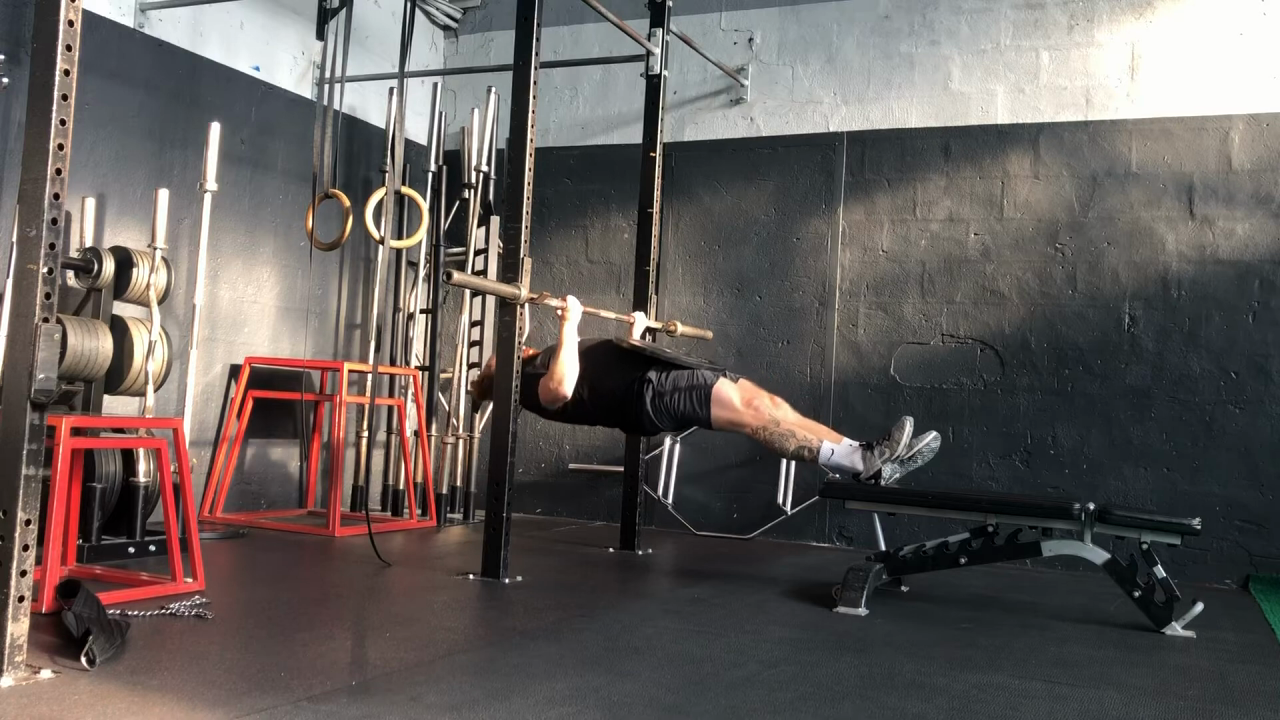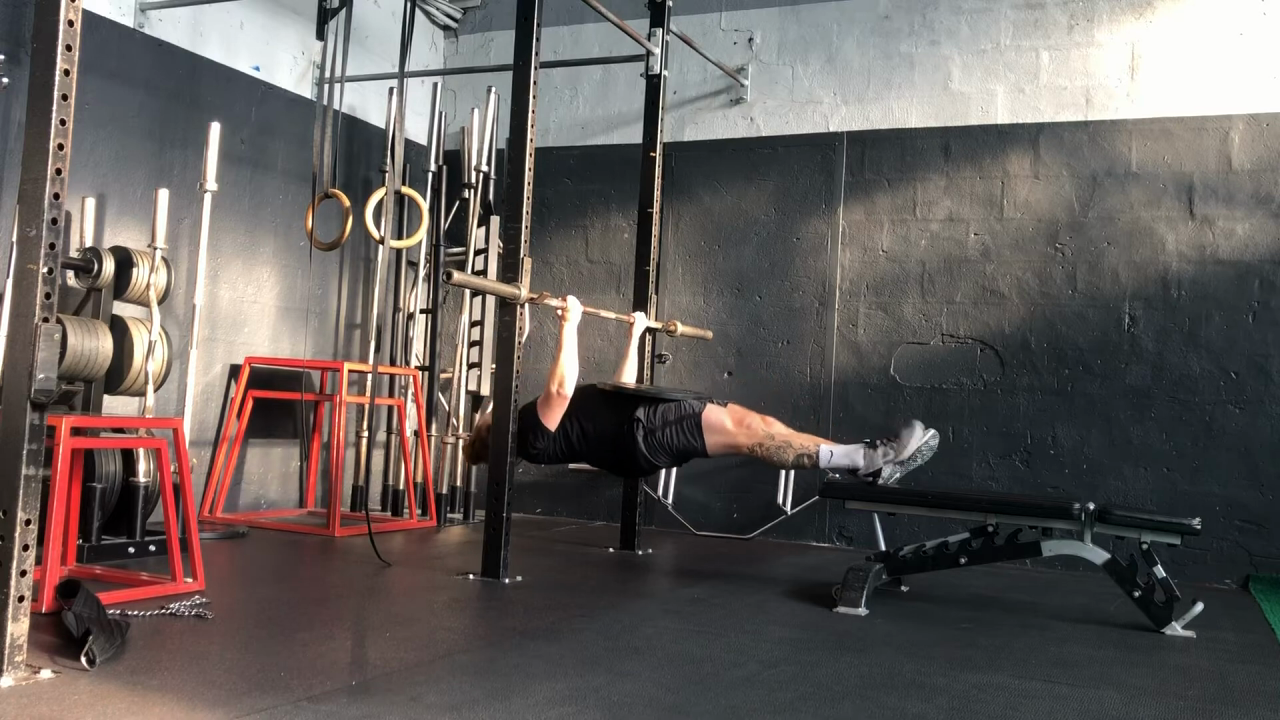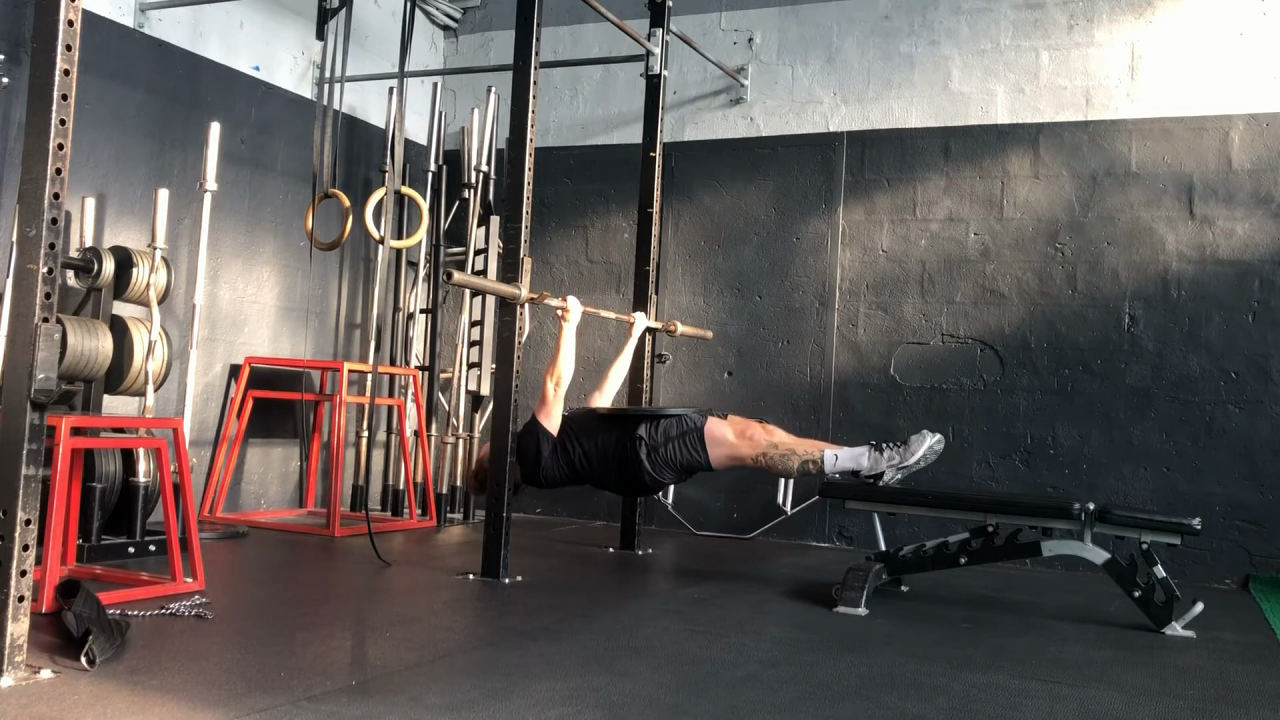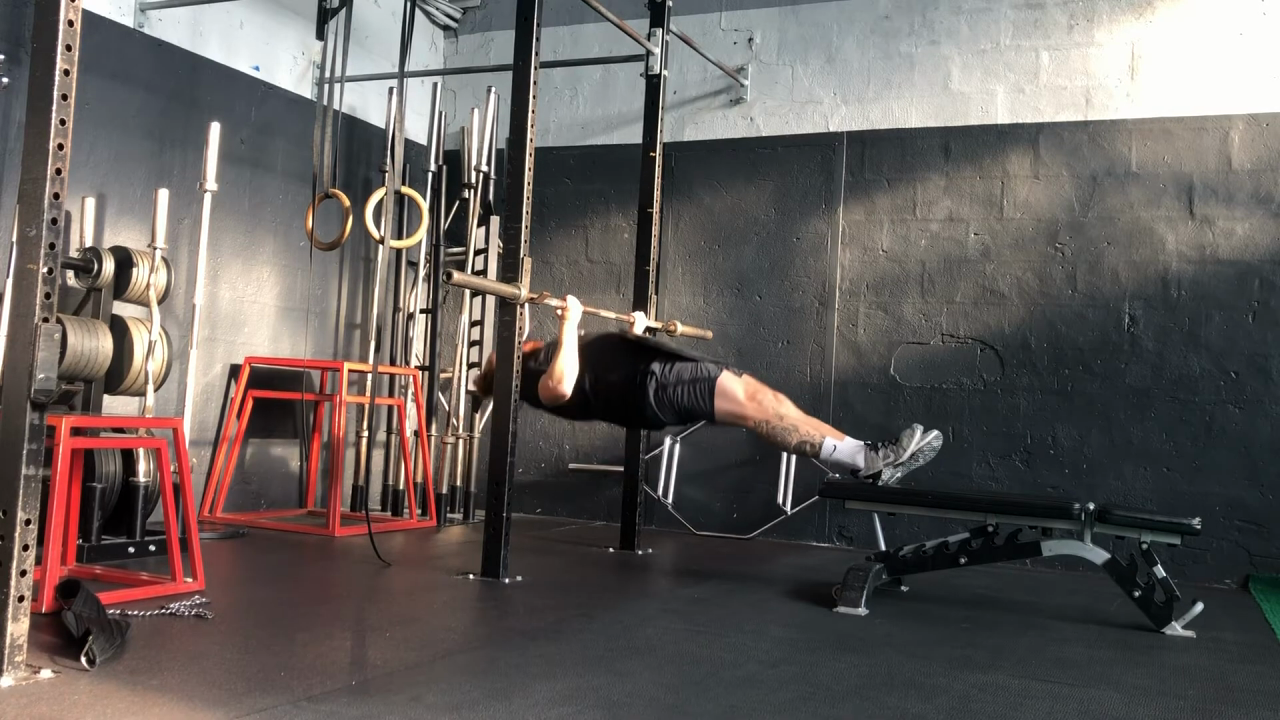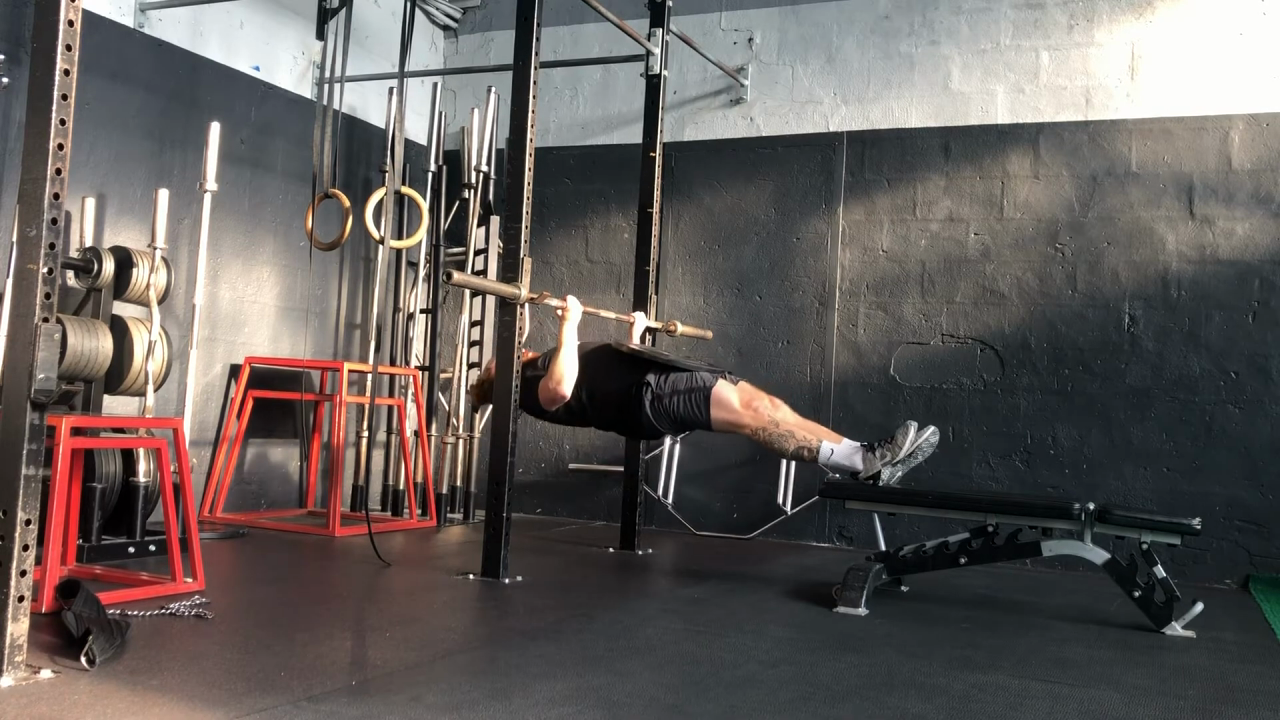
dt=0.7s
person 1, frame 1
left shoulder: (544, 365)
right shoulder: (531, 382)
right elbow: (562, 388)
left wrist: (635, 333)
right wrist: (567, 324)
left hip: (651, 377)
right hip: (645, 393)
left knee: (765, 403)
right knee: (748, 409)
left ankle: (870, 458)
right ankle: (864, 462)
person 1, frame 2
left shoulder: (535, 428)
right shoulder: (531, 434)
left elbow: (621, 392)
right elbow: (561, 389)
left wrist: (634, 337)
right wrist: (568, 326)
left hip: (643, 419)
right hip: (639, 433)
left knee: (755, 424)
right knee: (742, 430)
left ankle: (870, 460)
right ankle: (867, 459)
person 1, frame 3
left shoulder: (554, 440)
right shoulder: (534, 452)
left elbow: (603, 393)
right elbow: (555, 386)
left wrist: (632, 338)
right wrist: (568, 325)
left hip: (646, 436)
right hip: (643, 450)
left knee: (757, 432)
right knee: (746, 441)
left ankle: (873, 461)
right ankle: (872, 461)
person 1, frame 4
left shoulder: (545, 359)
right shoulder: (532, 379)
right elbow: (562, 385)
left wrist: (635, 332)
right wrist: (567, 324)
left hip: (654, 372)
right hip: (650, 387)
left knee: (765, 399)
right knee: (753, 404)
left ankle: (868, 458)
right ankle: (866, 459)
person 1, frame 5
left shoulder: (543, 368)
right shoulder: (529, 388)
right elbow: (562, 389)
left wrist: (634, 333)
right wrist: (568, 324)
left hip: (650, 381)
right hip: (644, 397)
left knee: (760, 402)
right knee: (748, 410)
left ankle: (867, 459)
right ankle: (864, 460)
